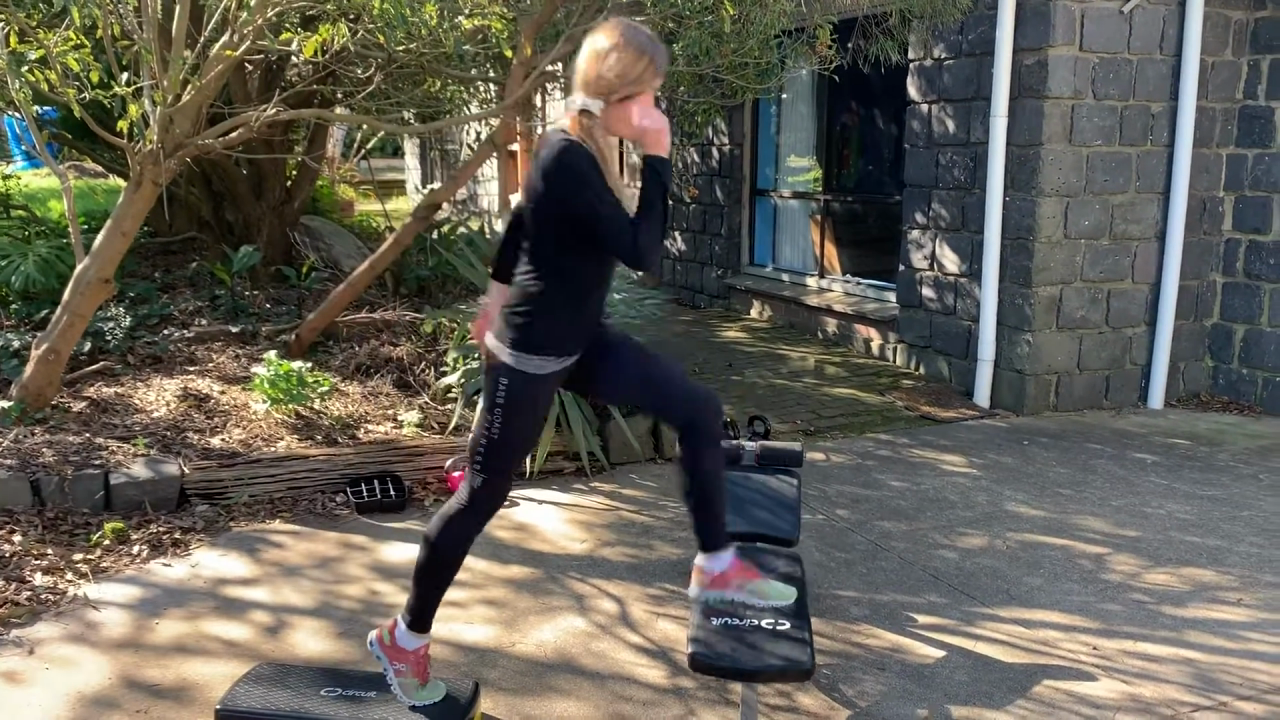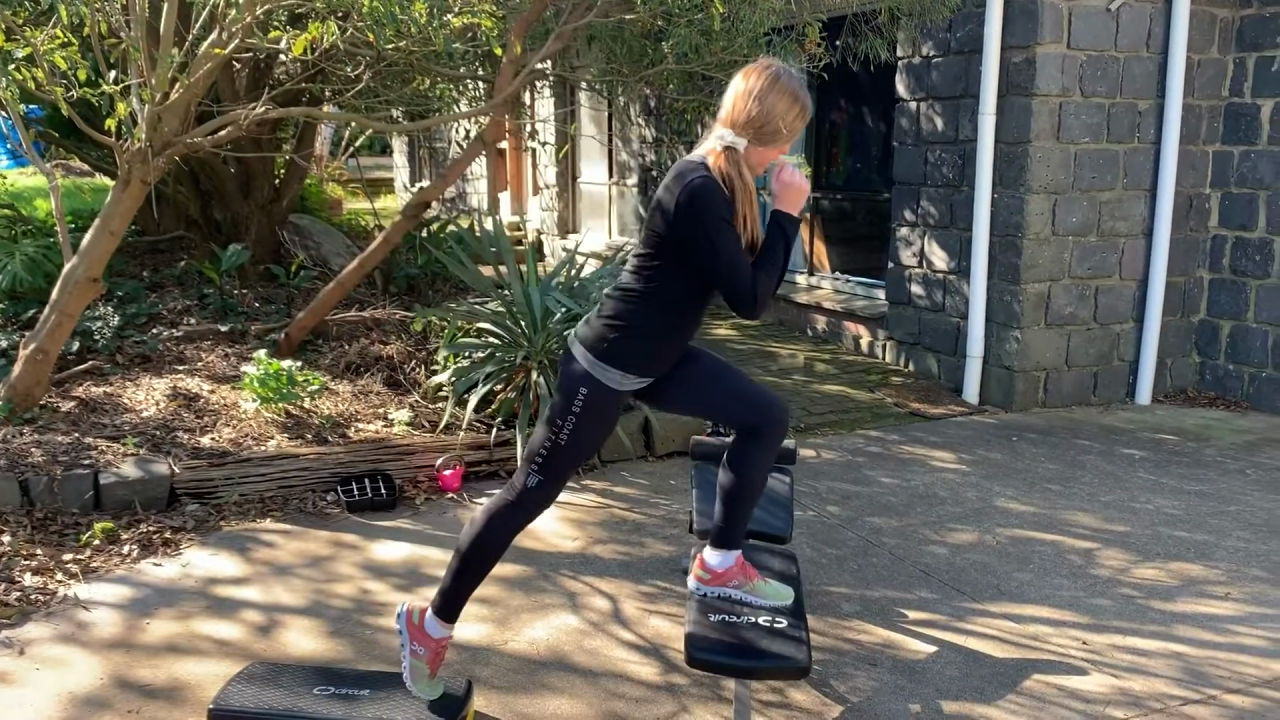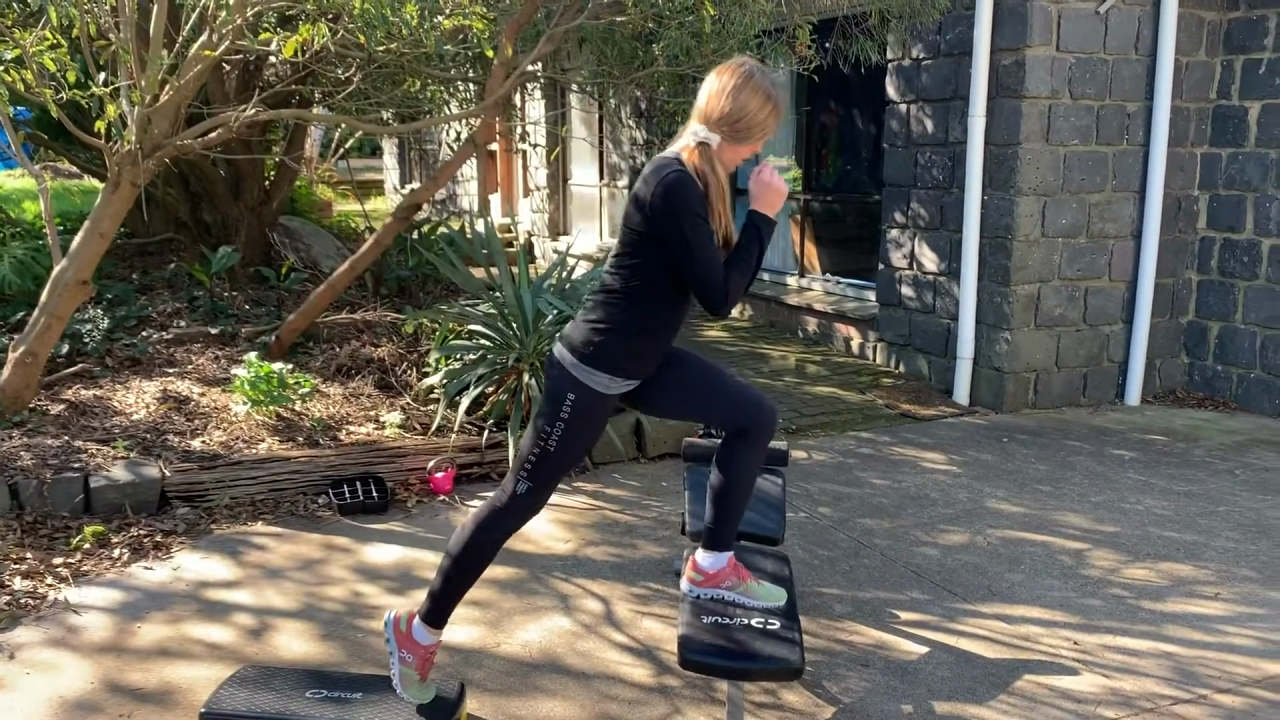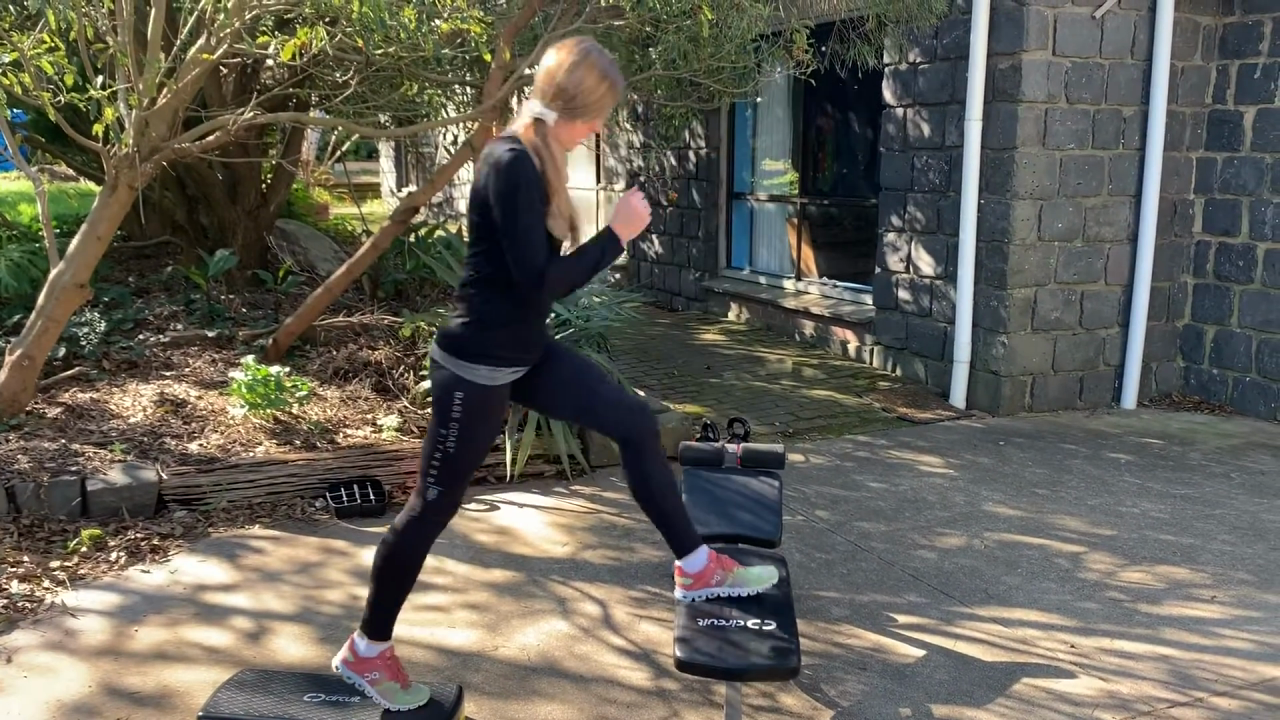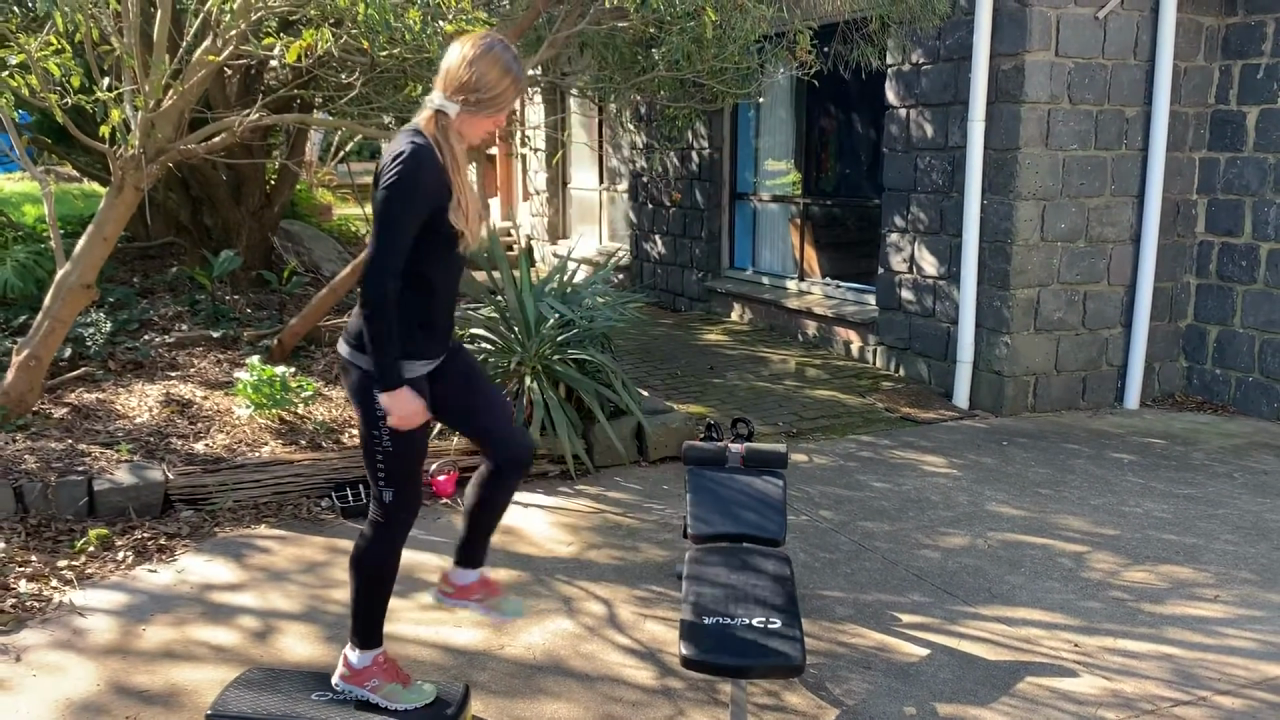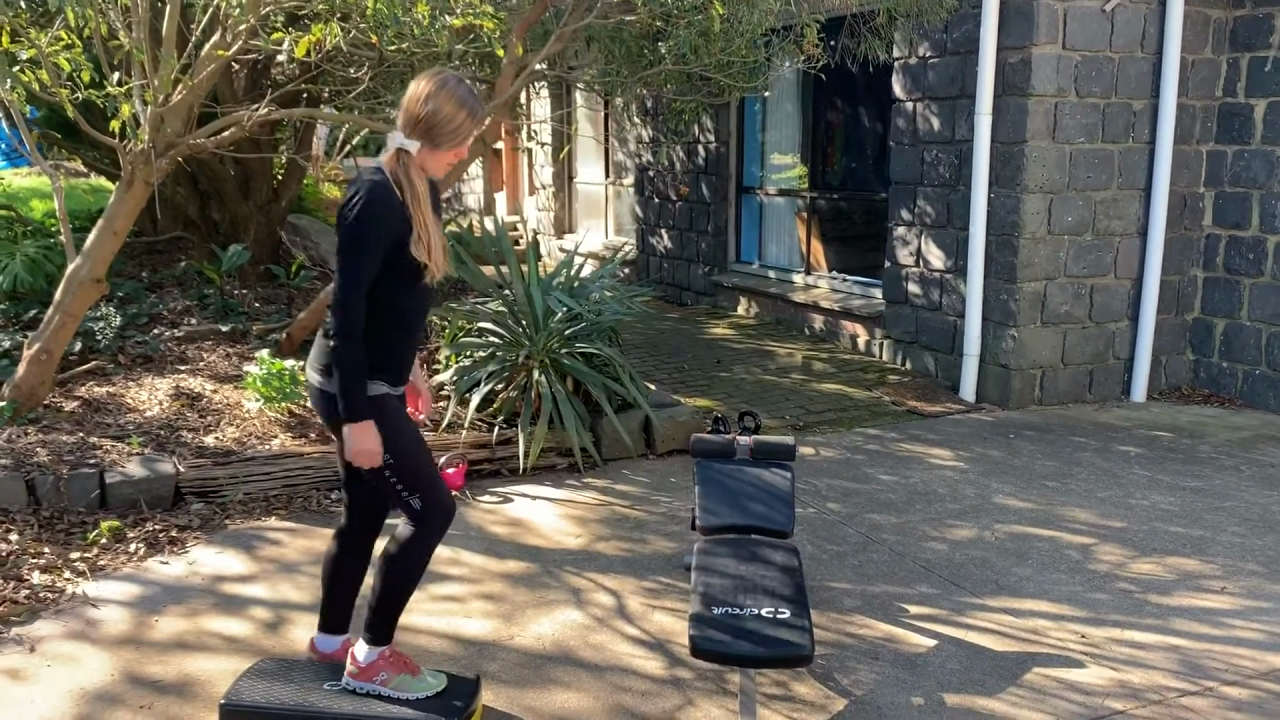
dt=0.4s
person 1, frame 1
left shoulder: (577, 143)
right shoulder: (570, 159)
left elbow: (525, 219)
right elbow: (641, 253)
left wrist: (500, 290)
right wrist: (657, 158)
left hip: (578, 338)
right hip: (532, 355)
left knee: (700, 412)
right knee: (482, 495)
left ankle: (717, 568)
right ankle: (404, 639)
person 1, frame 2
left shoulder: (723, 176)
right shoulder: (700, 191)
left elbow: (739, 275)
right elbow: (751, 299)
right wrist: (787, 213)
left hip: (660, 356)
right hip: (608, 365)
left knee: (766, 417)
right knee: (530, 491)
left ankle: (720, 563)
right ankle: (431, 624)
person 1, frame 3
left shoulder: (697, 174)
right shoulder: (674, 186)
left elbow: (712, 278)
right elbow: (721, 297)
right wrist: (762, 214)
left hip: (645, 360)
right hip: (594, 369)
left knee: (755, 418)
right knee: (519, 499)
left ankle: (711, 566)
right ankle: (419, 630)
person 1, frame 4
left shoulder: (532, 155)
right shoulder: (510, 164)
right elbow: (537, 283)
right wrist: (616, 236)
left hip: (526, 349)
right hip: (475, 364)
left knee: (636, 423)
right knee: (435, 505)
left ankle: (695, 566)
right ankle: (366, 649)
person 1, frame 5
left shoulder: (440, 153)
right shoulder: (416, 161)
right elbow: (378, 280)
right wrist: (392, 382)
left hip: (431, 351)
right hip: (389, 362)
left knee: (513, 448)
right knee: (398, 506)
left ankle: (463, 575)
right ankle: (361, 661)
person 1, frame 6
left shoulder: (416, 189)
right shoulder: (377, 196)
right elbow: (347, 308)
left wrist: (410, 368)
right wrist: (354, 415)
left hip: (380, 382)
right hip: (354, 389)
left knee: (367, 510)
right knee: (433, 509)
left ankle: (331, 638)
right ankle: (372, 655)
